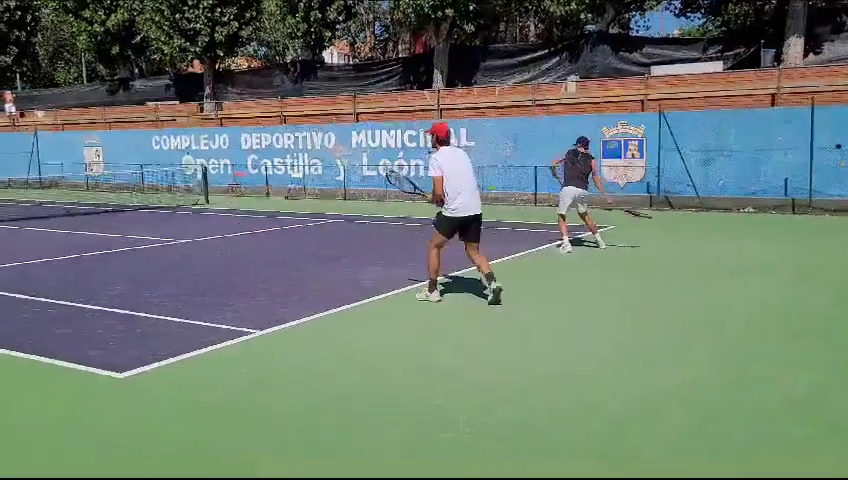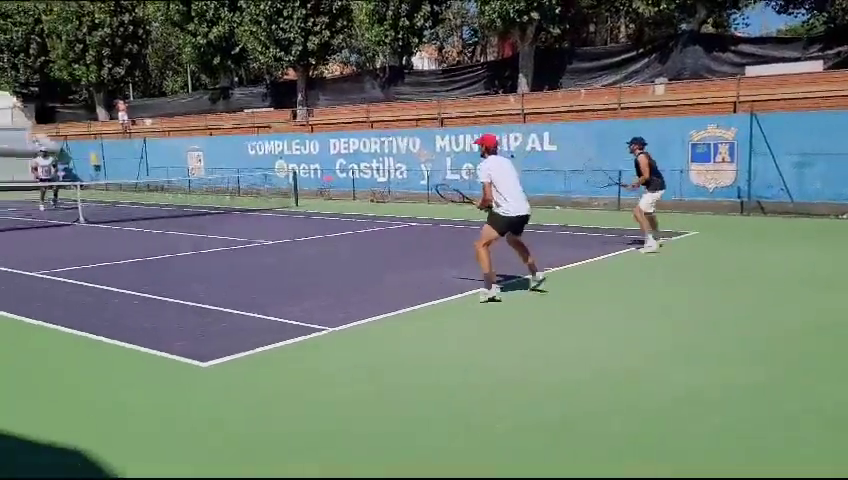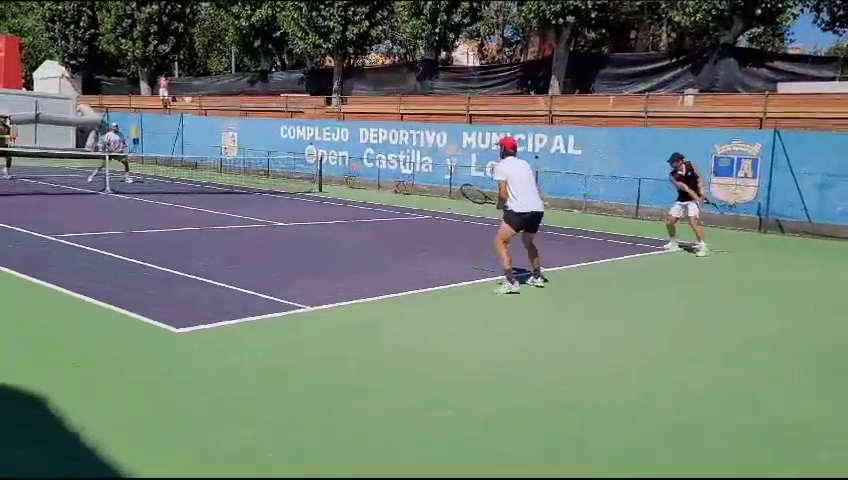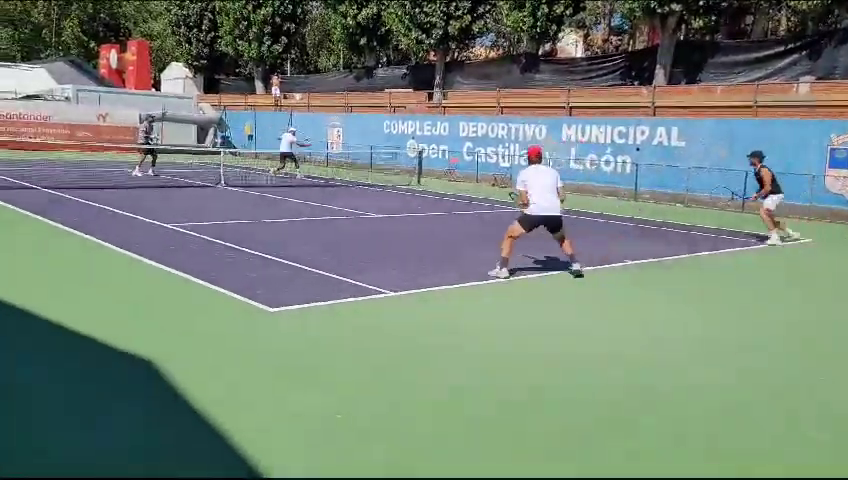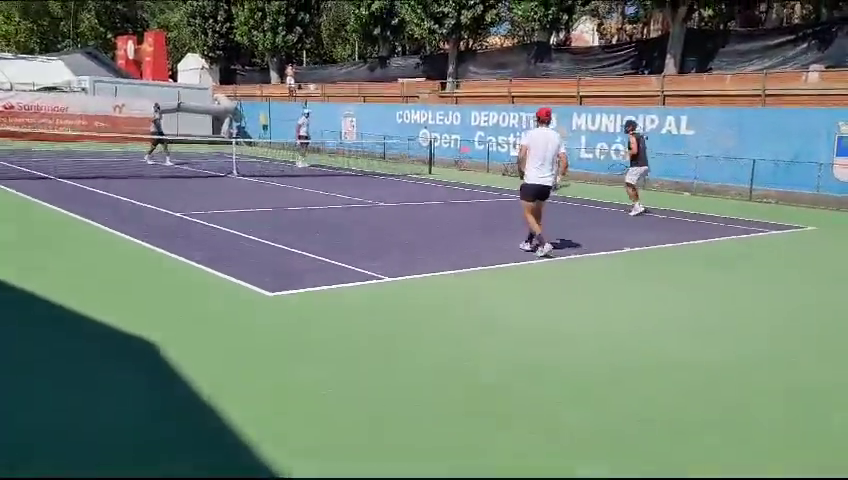
dt=1s
person 1, frame 1
left shoulder: (437, 158)
right shoulder: (461, 154)
left elbow: (438, 193)
left wrist: (432, 198)
left hip: (453, 212)
right hip: (474, 210)
left knee: (434, 247)
right knee: (473, 251)
left ankle: (432, 290)
right ankle: (491, 282)
person 1, frame 2
left shoulder: (485, 165)
right shoulder: (506, 162)
left elbow: (488, 197)
left wrist: (482, 205)
right wrist: (490, 204)
left hip: (506, 213)
right hip: (523, 210)
left knee: (481, 245)
right knee: (514, 241)
left ankle: (490, 287)
right ankle: (535, 274)
person 1, frame 3
left shoulder: (501, 165)
right shoulder: (525, 164)
left elbow: (502, 193)
left wrist: (500, 204)
left hip: (519, 210)
right hip: (538, 209)
left knee: (500, 242)
right knee: (528, 242)
left ankle: (511, 282)
right ankle: (537, 277)
person 1, frame 4
left shoulder: (523, 174)
right shoulder: (553, 172)
left elbow: (524, 201)
right elbow: (561, 197)
left wrist: (523, 205)
left hip: (535, 212)
right hip: (555, 214)
left knee: (509, 236)
right knee: (562, 238)
left ankle: (502, 269)
right ankle: (575, 264)
person 1, frame 5
left shoulder: (530, 134)
right shoulder: (557, 137)
left elbow: (521, 157)
right elbow: (564, 162)
left wrist: (521, 172)
right wrist: (557, 178)
left hip: (531, 181)
right hip: (548, 182)
left knee: (528, 214)
right knee: (537, 212)
left ankle: (544, 243)
right ankle: (530, 242)
